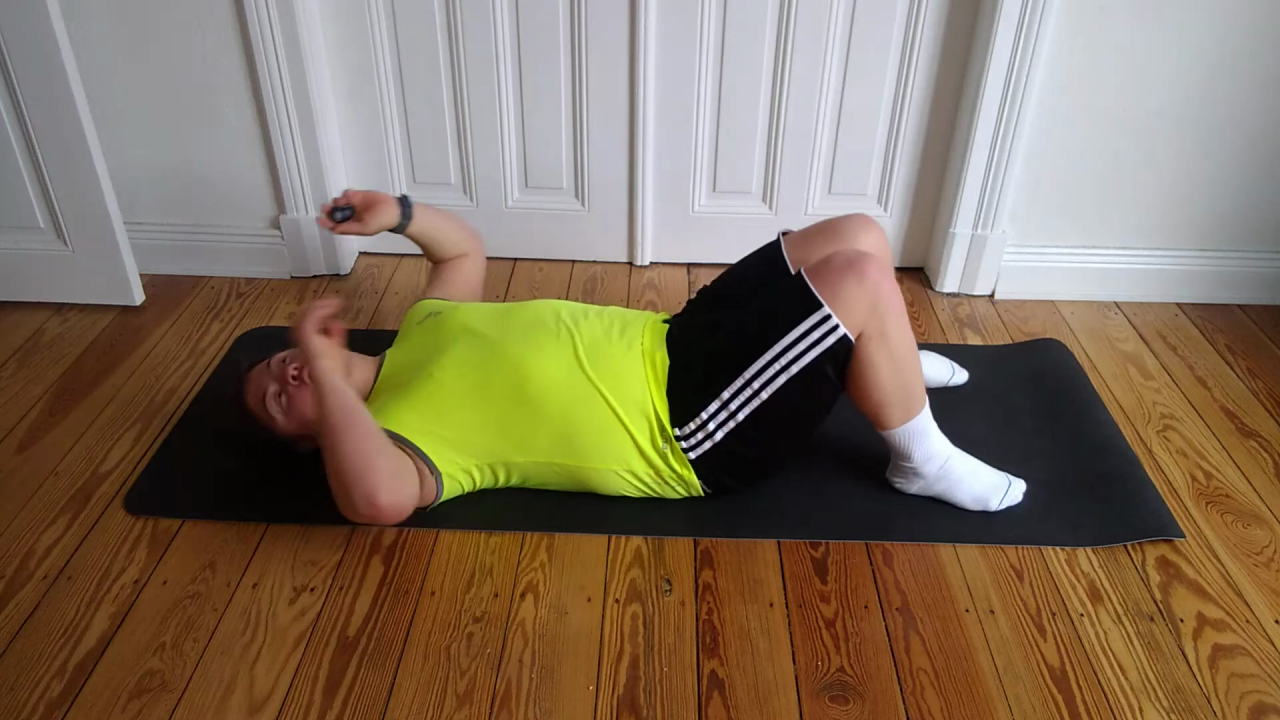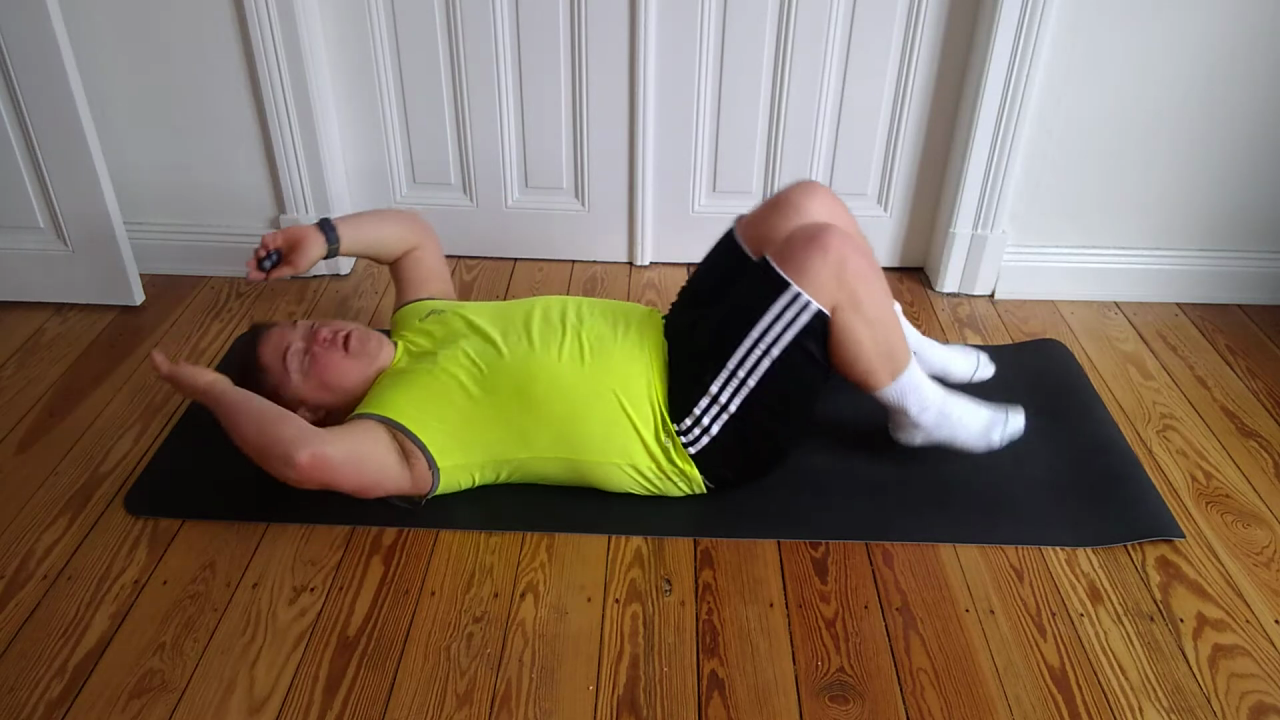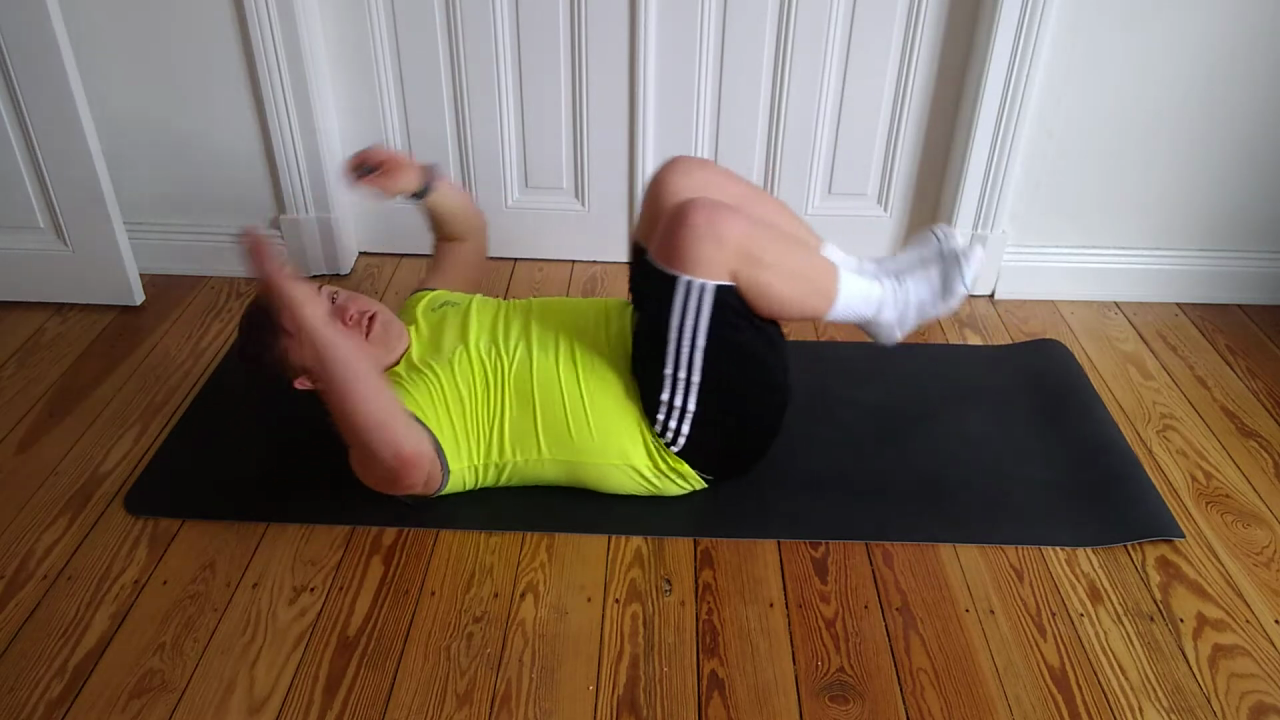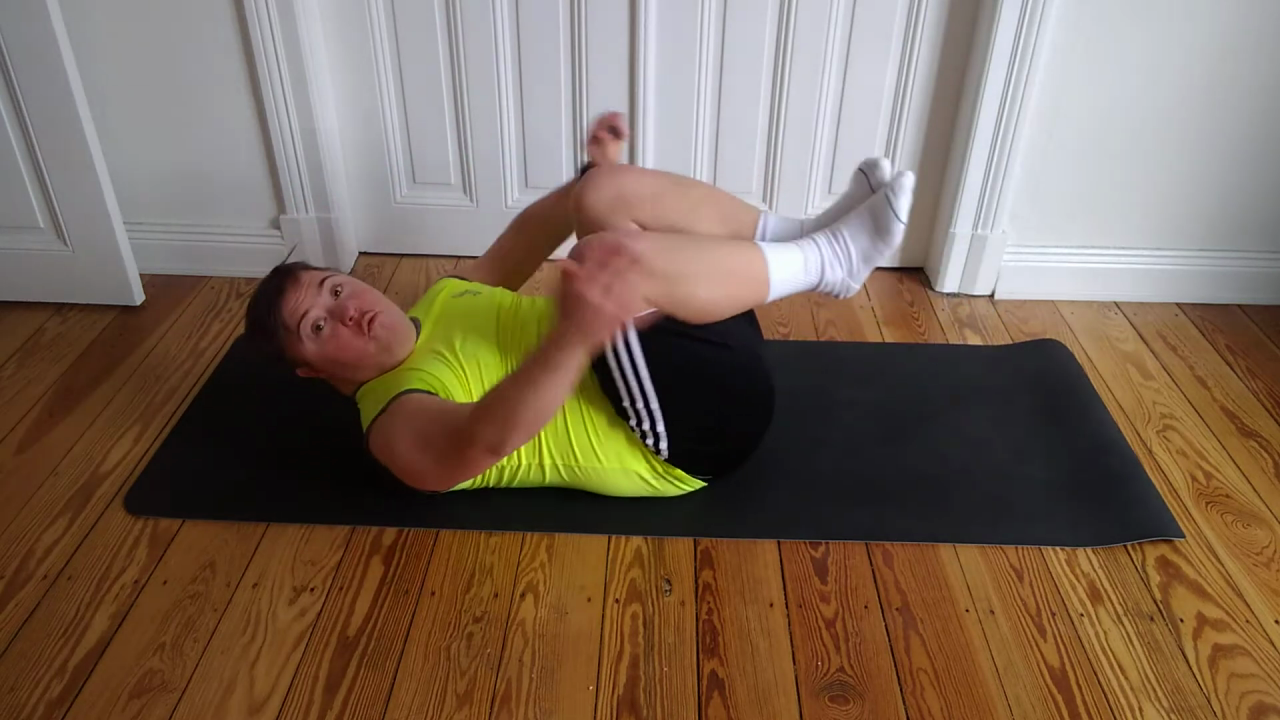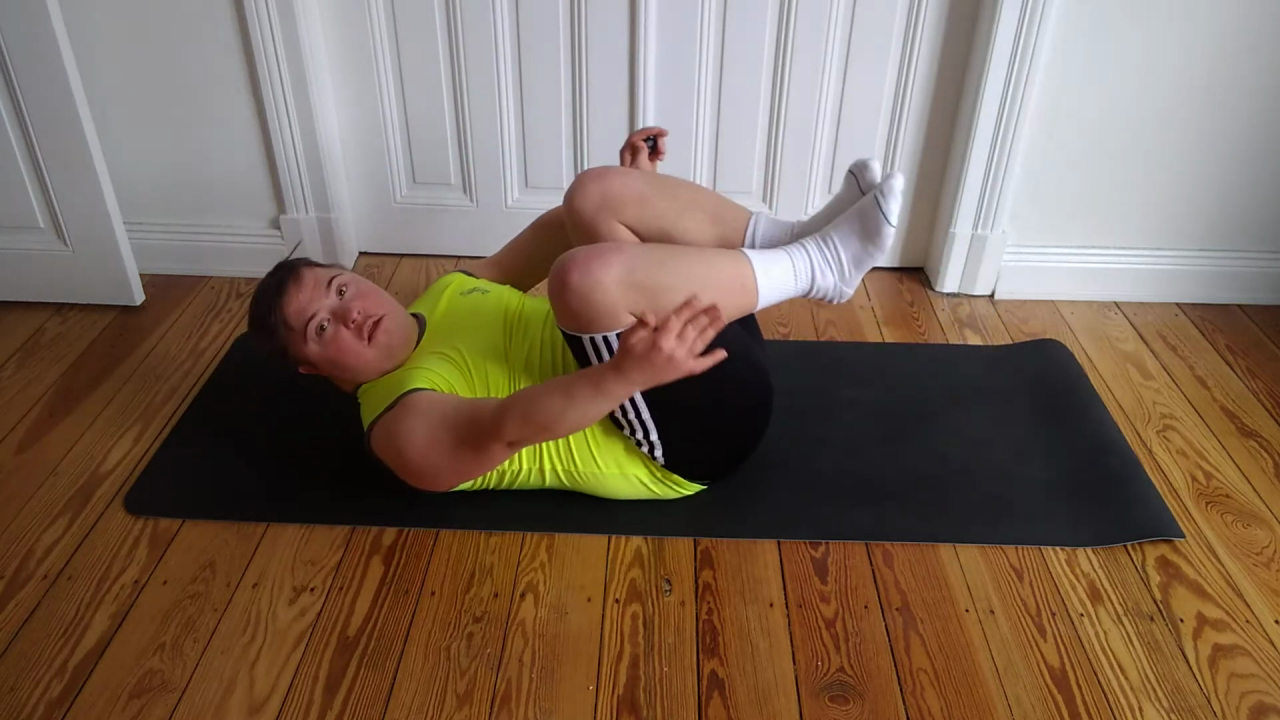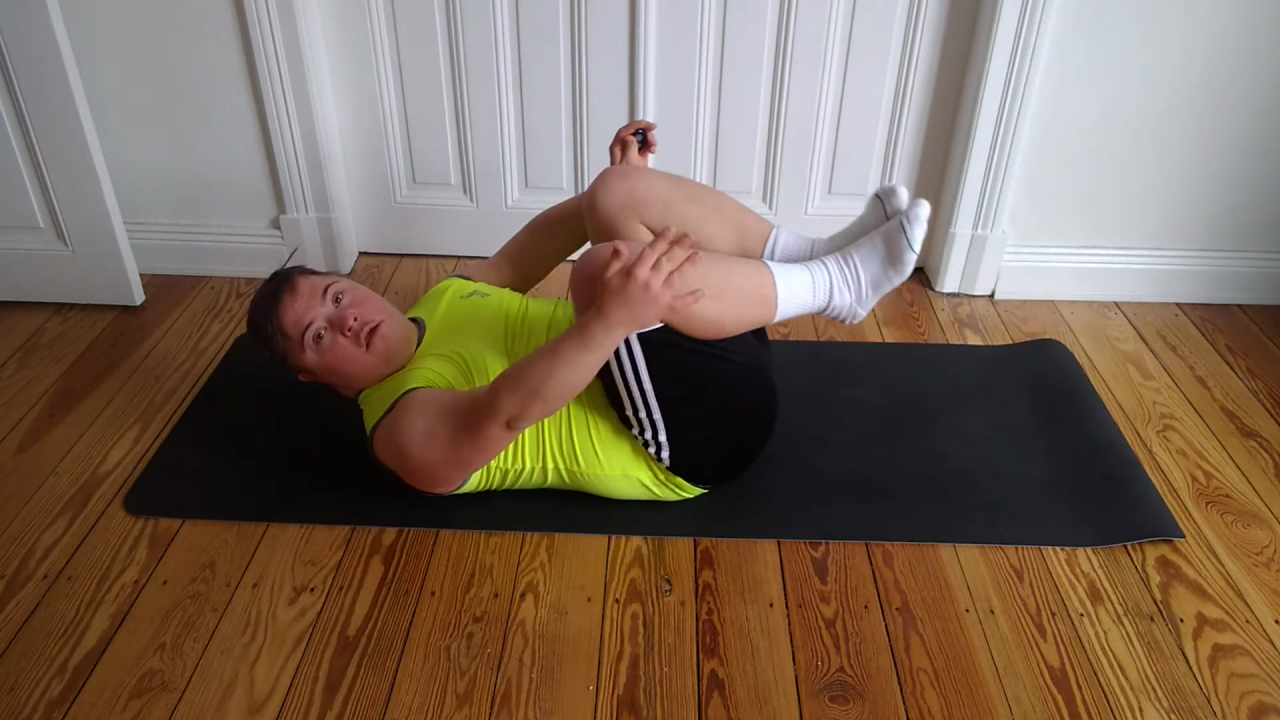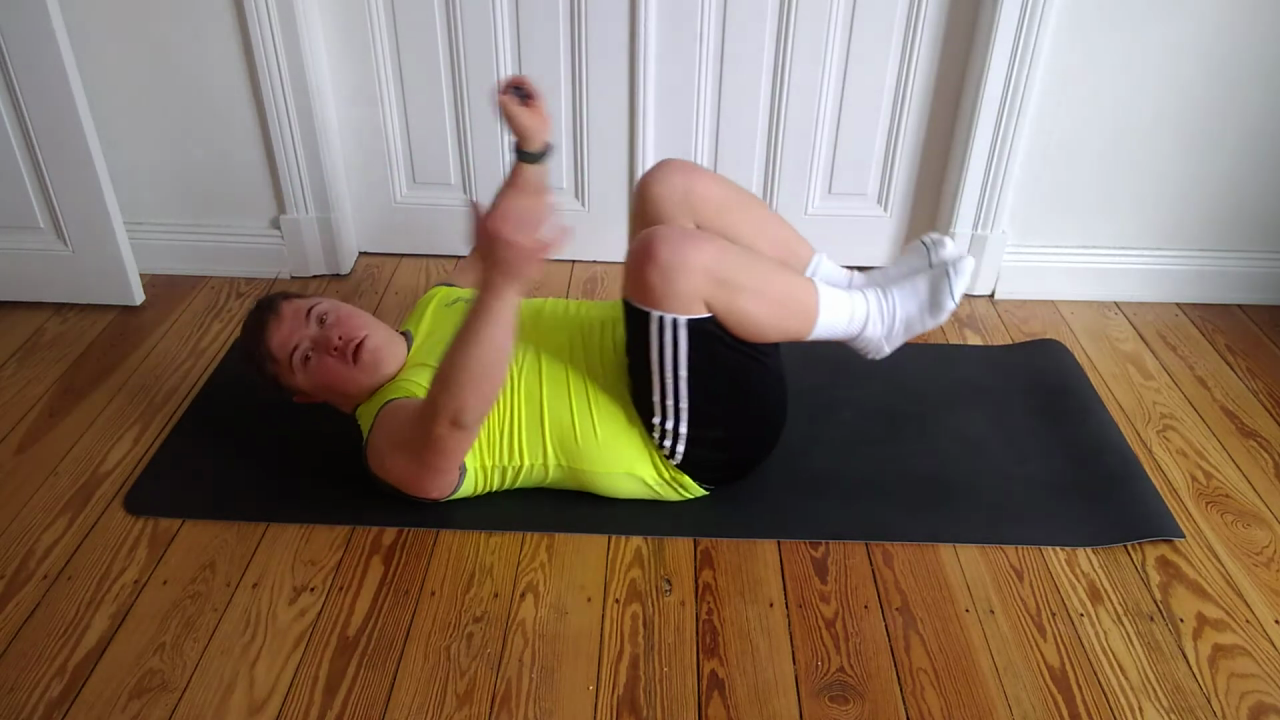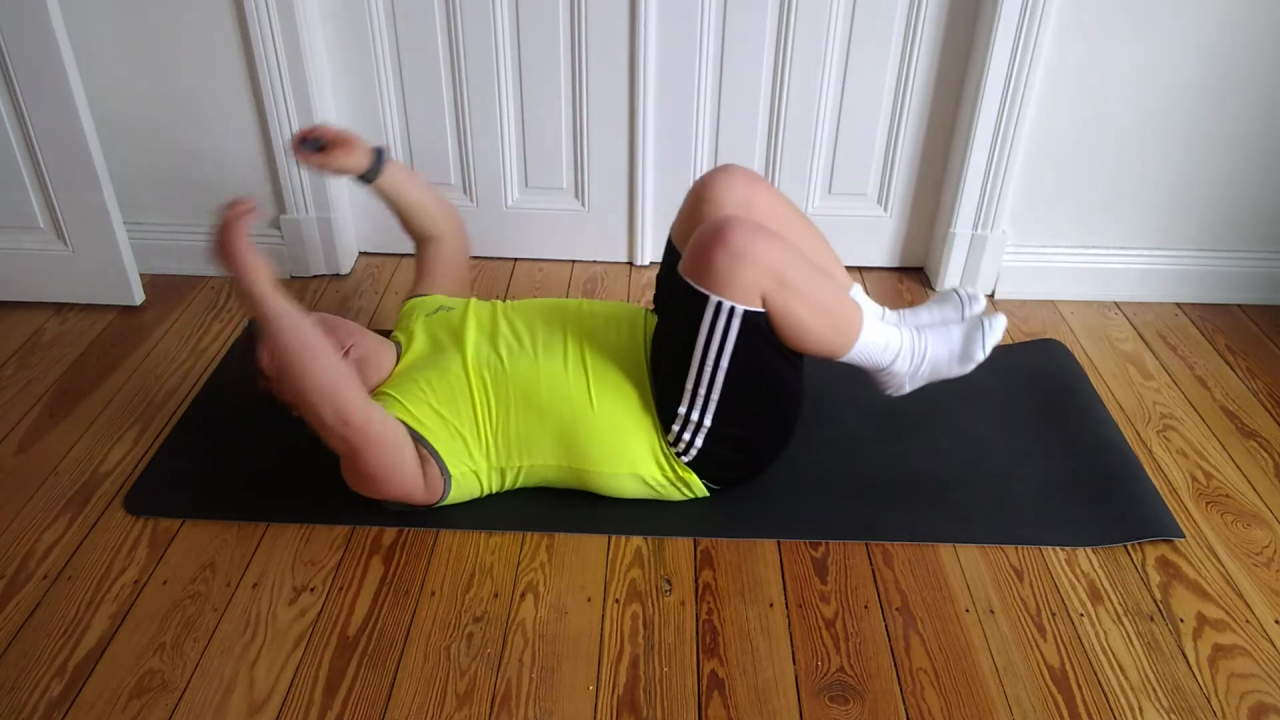
dt=0.3s
person 1, frame 1
left shoulder: (418, 330)
right shoulder: (379, 434)
left elbow: (465, 249)
right elbow: (377, 498)
left wrist: (397, 212)
right wrist: (327, 366)
left hip: (673, 345)
right hip: (693, 436)
left knee: (860, 236)
right knee: (858, 279)
left ankle: (888, 365)
right ankle: (923, 460)
person 1, frame 2
left shoulder: (418, 331)
right shoulder: (386, 434)
left elbow: (412, 232)
right elbow: (305, 457)
left wrist: (322, 236)
right wrist: (213, 387)
left hip: (671, 345)
right hip: (695, 431)
left knee: (810, 203)
right knee: (828, 251)
left ankle: (903, 356)
right ankle: (918, 406)
person 1, frame 3
left shoulder: (430, 318)
right shoulder: (403, 433)
left elbow: (465, 225)
right elbow: (397, 456)
left wrist: (416, 181)
right wrist: (302, 322)
left hip: (653, 341)
right hip: (690, 436)
left knee: (682, 185)
right knee: (700, 223)
left ankle: (875, 288)
right ankle: (885, 300)
person 1, frame 4
left shoulder: (441, 299)
right shoulder: (398, 427)
left elbow: (535, 232)
right elbow: (492, 434)
left wrist: (598, 170)
right wrist: (576, 334)
left hip: (705, 351)
right hip: (694, 438)
left knee: (603, 192)
right knee: (605, 257)
left ankle: (806, 241)
right ankle: (825, 261)
person 1, frame 5
left shoulder: (446, 297)
right shoulder: (404, 428)
left elbow: (547, 238)
right elbow: (511, 425)
left wrist: (634, 194)
right wrist: (632, 372)
left hip: (704, 345)
right hip: (697, 426)
left knee: (594, 194)
right knee: (589, 275)
left ankle: (796, 246)
right ankle: (815, 267)
person 1, frame 6
left shoulder: (442, 302)
right shoulder: (405, 433)
left elbow: (533, 249)
right elbow: (508, 410)
left wrist: (611, 189)
right wrist: (612, 315)
left hip: (715, 365)
right hip: (694, 445)
left knee: (623, 194)
right knee: (607, 276)
left ankle: (818, 260)
right ankle: (835, 286)
person 1, frame 7
left shoulder: (435, 313)
right shoulder: (397, 445)
left elbow: (509, 226)
right elbow: (459, 414)
left wrist: (532, 149)
right wrist: (502, 283)
right hip: (697, 445)
left knee: (672, 185)
right knee: (669, 253)
left ankle: (853, 293)
right ankle: (872, 318)
person 1, frame 8
left shoulder: (425, 321)
right shoulder: (383, 462)
left elbow: (443, 225)
right elbow: (335, 404)
left wrist: (371, 162)
right wrist: (256, 282)
left hip: (661, 354)
right hip: (692, 441)
left knee: (727, 193)
right knee: (737, 243)
left ankle: (877, 332)
right ankle: (900, 358)
